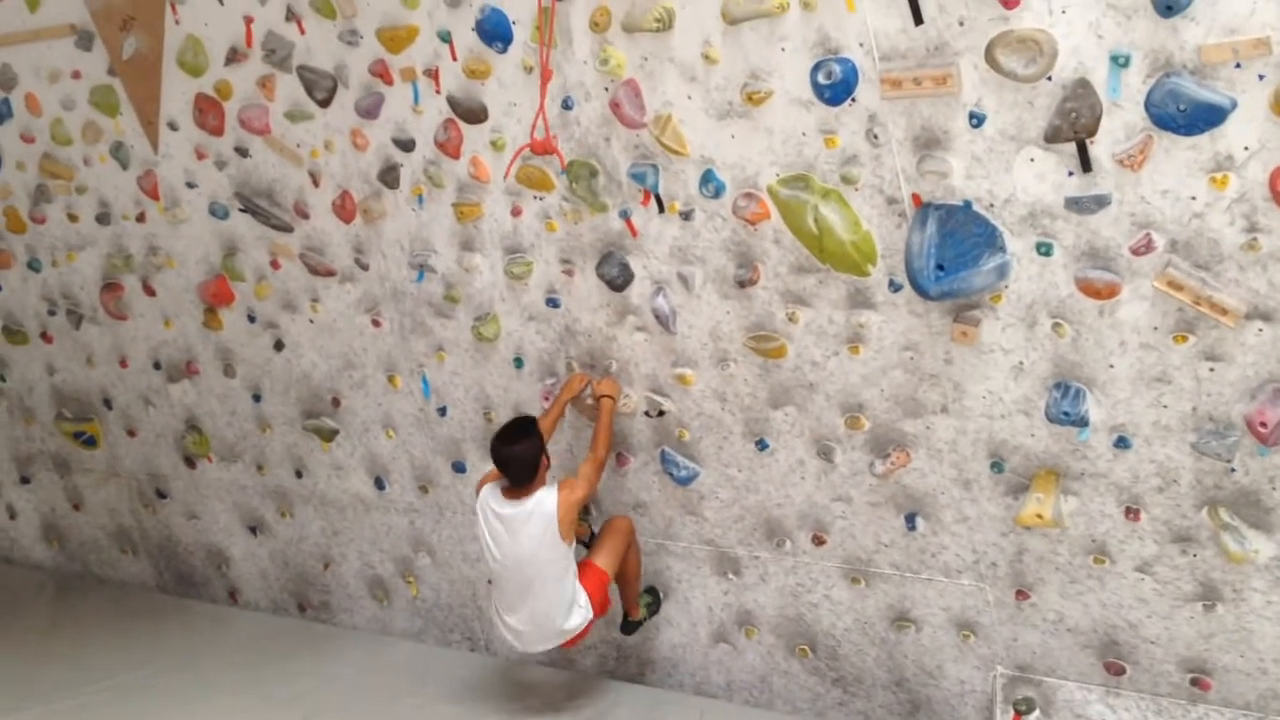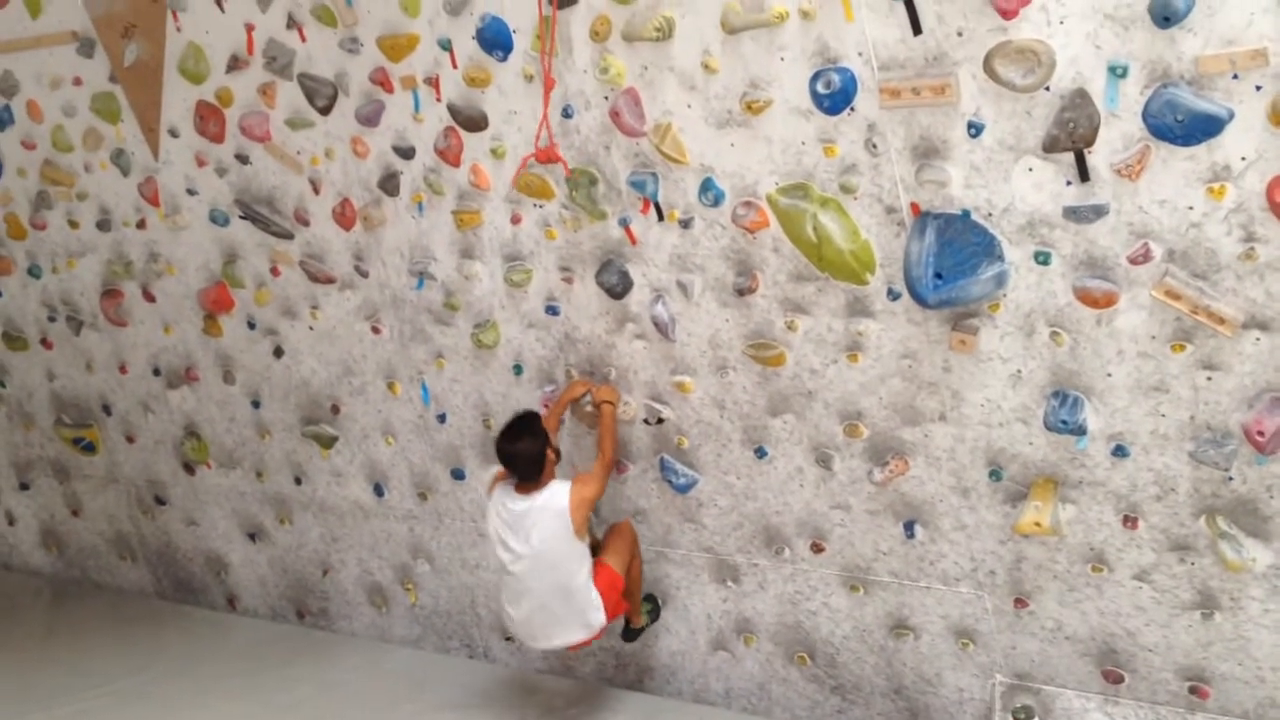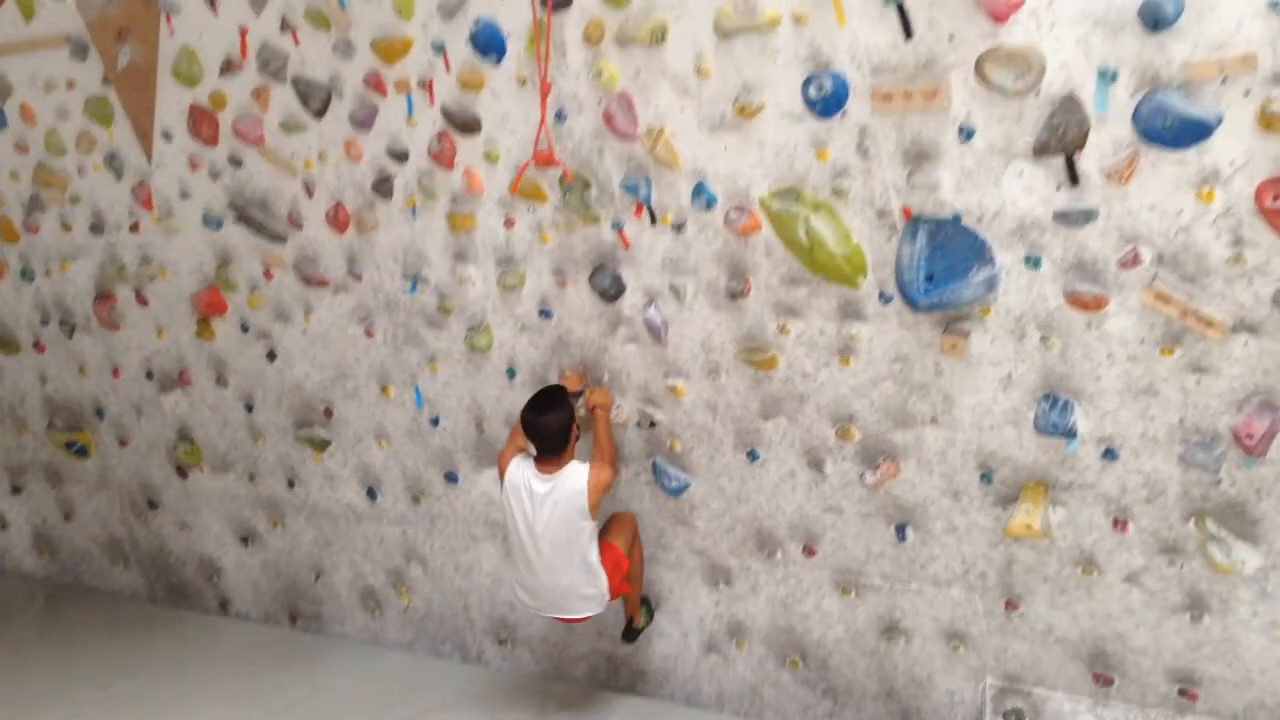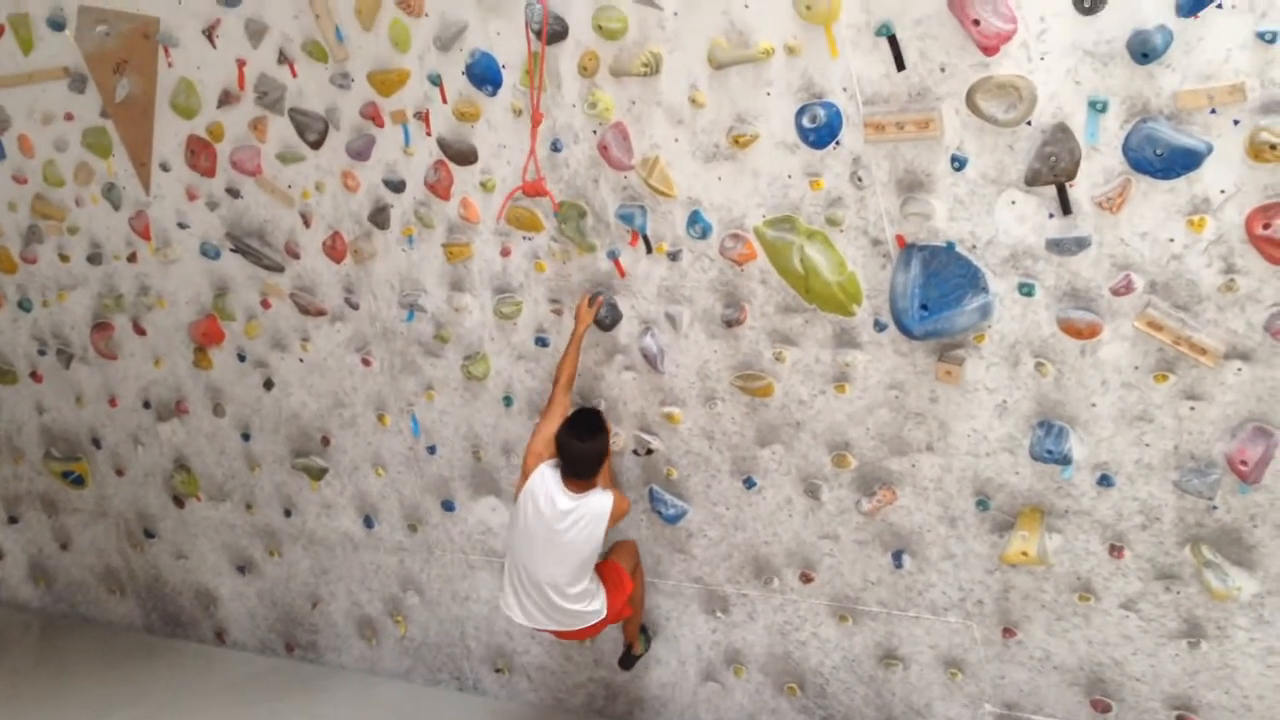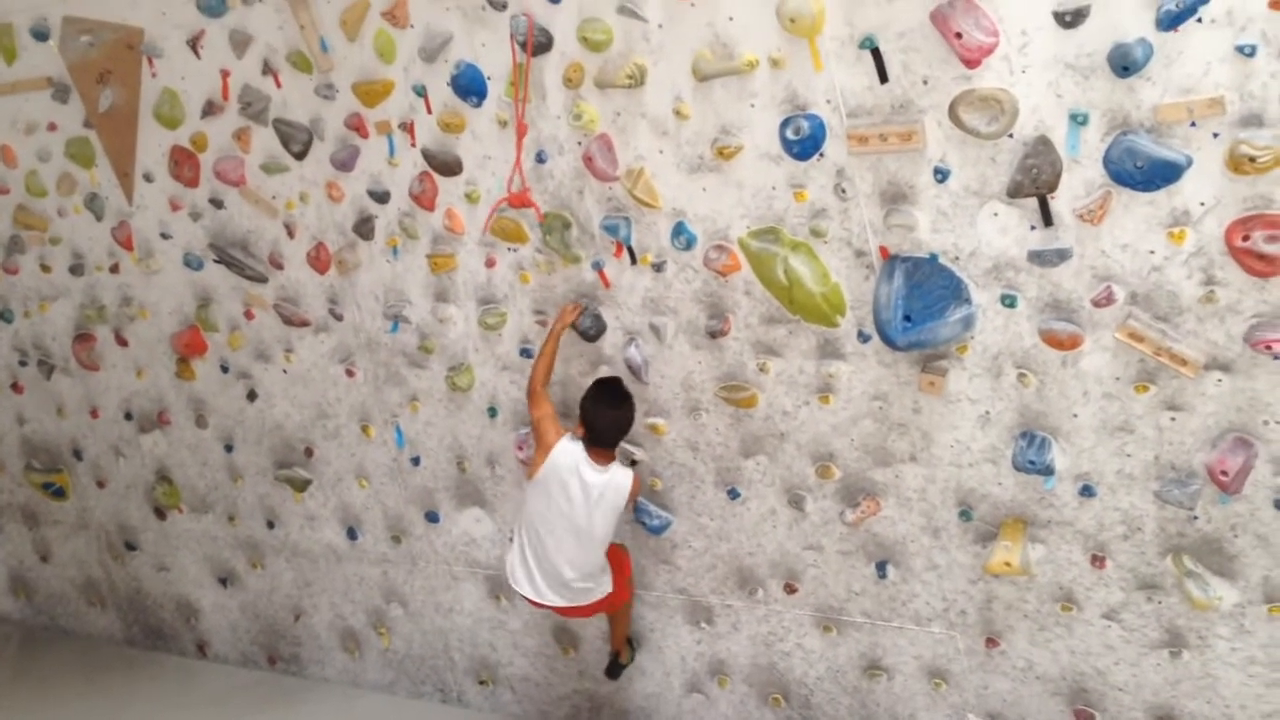
dt=0.4s
person 1, frame 1
left shoulder: (486, 491)
right shoulder: (564, 501)
left elbow: (522, 446)
right elbow: (598, 456)
left wrist: (564, 397)
right wrist: (607, 400)
left hip: (511, 630)
right hip: (566, 629)
right knee: (621, 526)
right ankle: (634, 613)
person 1, frame 2
left shoulder: (497, 489)
right shoulder: (576, 496)
left elbow: (527, 446)
right elbow: (606, 459)
left wrist: (565, 399)
right wrist: (606, 405)
left hip: (523, 628)
right hip: (578, 628)
right knee: (624, 532)
right ankle: (636, 620)
person 1, frame 3
left shoulder: (509, 467)
right shoulder: (591, 480)
left elbow: (524, 427)
right elbow: (607, 461)
left wrist: (552, 397)
right wrist: (599, 409)
left hip: (529, 596)
right hip: (584, 602)
right knee: (625, 522)
right ankle: (635, 619)
person 1, frame 4
left shoulder: (533, 471)
right shoulder: (614, 506)
left elbow: (560, 390)
left wrist: (581, 327)
right wrist: (600, 445)
left hip: (522, 609)
right hip: (581, 620)
right knee: (628, 552)
right ankle: (634, 645)
person 1, frame 5
left shoulder: (554, 448)
right shoulder: (628, 482)
left elbow: (536, 387)
left wrist: (559, 326)
left hip: (527, 583)
right hip: (586, 597)
right knee: (620, 555)
right ankle: (620, 654)
